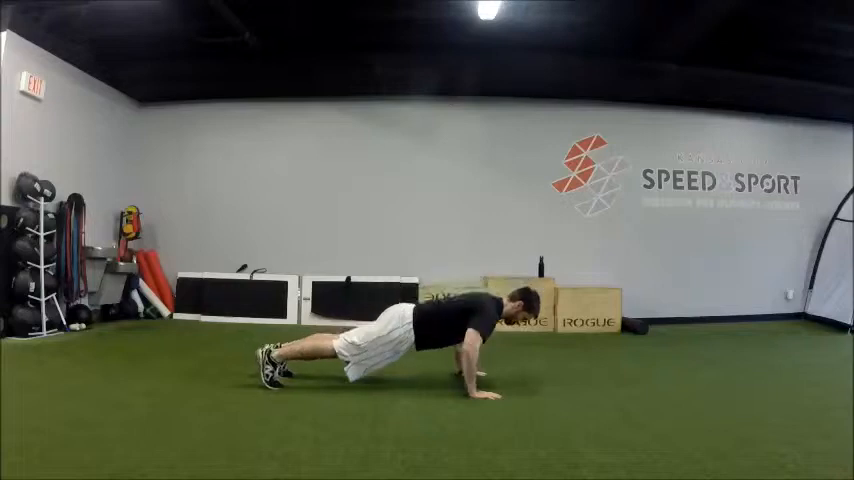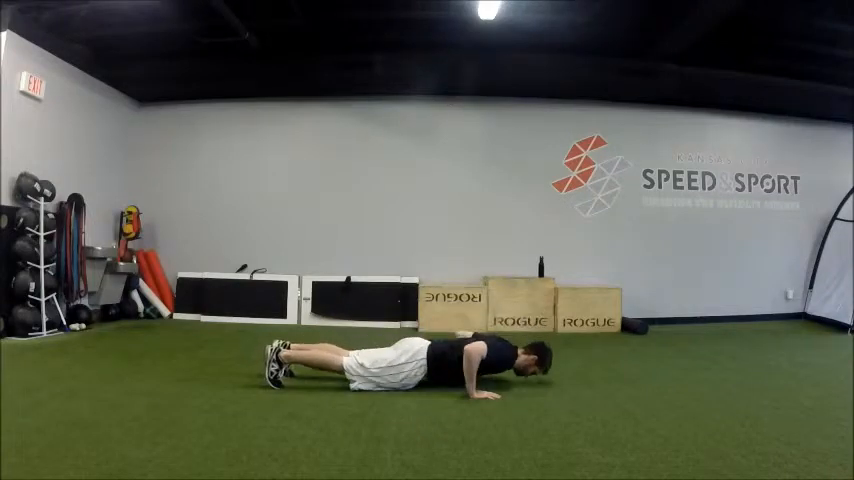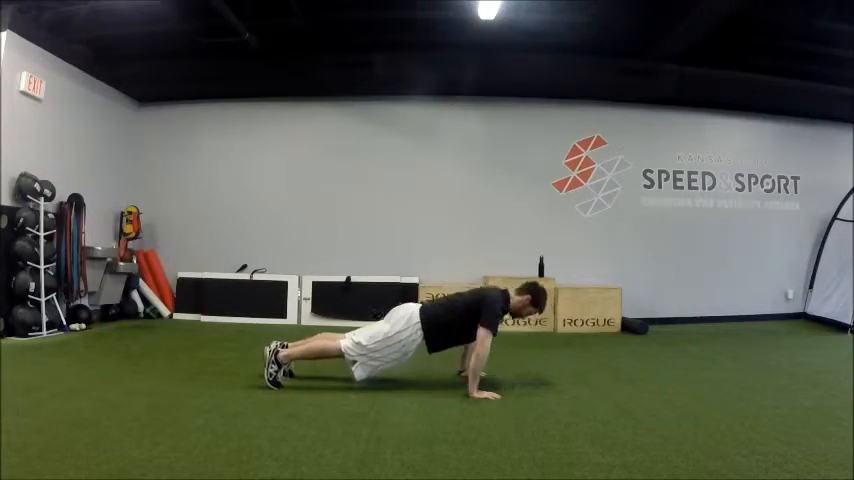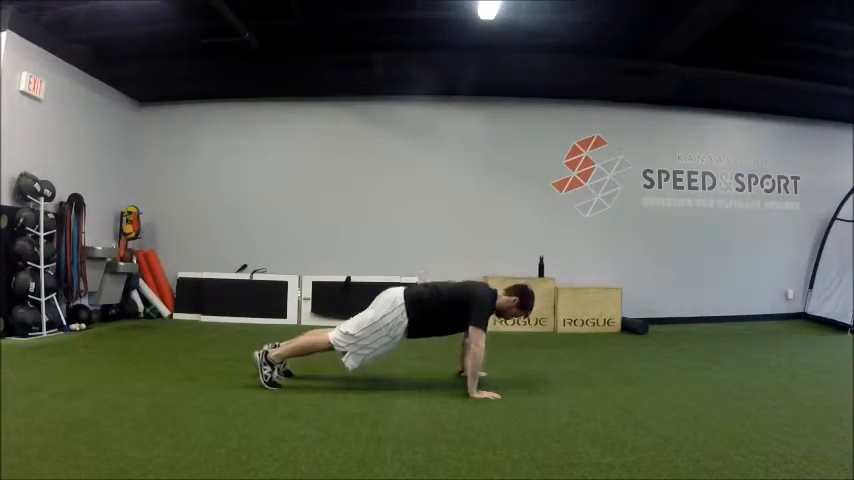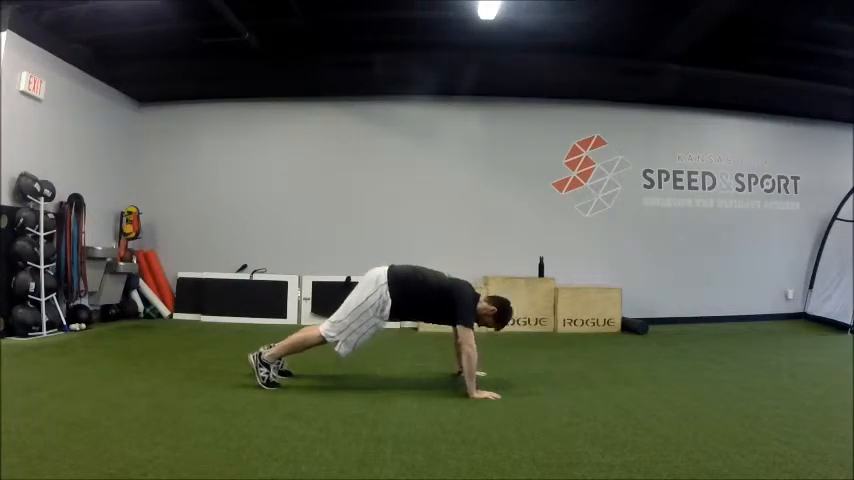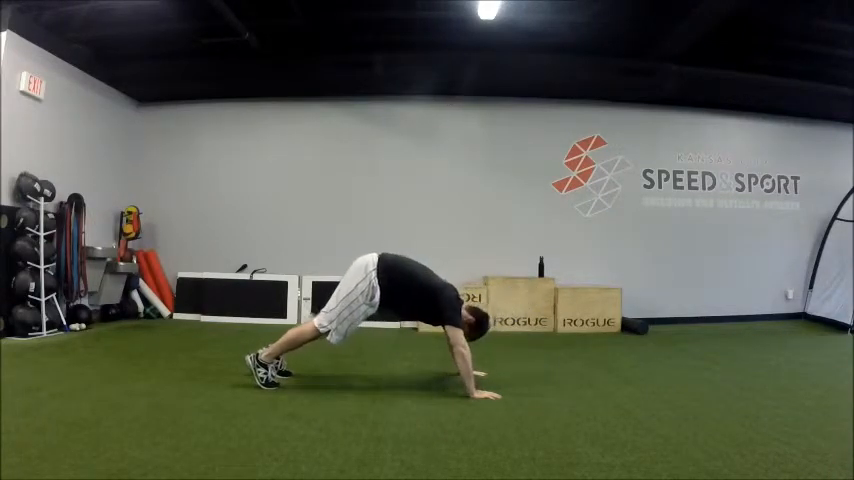
dt=0.5s
person 1, frame 1
left shoulder: (487, 304)
right shoulder: (490, 311)
left elbow: (458, 325)
right elbow: (470, 348)
left wrist: (463, 368)
right wrist: (472, 390)
left hip: (406, 319)
right hip: (405, 327)
left knee: (340, 344)
right knee: (340, 349)
left ankle: (278, 349)
right ankle: (275, 355)
person 1, frame 2
left shoulder: (500, 346)
right shoulder: (506, 353)
left elbow: (462, 334)
right elbow: (471, 350)
left wrist: (469, 373)
right wrist: (473, 391)
left hip: (418, 350)
right hip: (418, 363)
left knee: (347, 356)
right knee: (347, 365)
left ankle: (286, 348)
right ankle: (283, 355)
person 1, frame 3
left shoulder: (493, 297)
right shoulder: (496, 303)
left elbow: (470, 333)
right elbow: (482, 346)
left wrist: (466, 368)
right wrist: (474, 390)
left hip: (413, 317)
right hip: (414, 327)
left knee: (347, 341)
right knee: (347, 349)
left ankle: (284, 348)
right ankle: (281, 357)
person 1, frame 4
left shoulder: (480, 295)
right shoulder: (484, 299)
left elbow: (467, 337)
right elbow: (477, 345)
left wrist: (465, 369)
right wrist: (474, 390)
left hip: (401, 305)
right hip: (400, 311)
left knee: (339, 336)
right knee: (338, 340)
left ankle: (277, 349)
right ankle: (273, 357)
person 1, frame 5
left shoulder: (461, 298)
right shoulder: (466, 299)
left elbow: (459, 339)
right elbow: (468, 345)
left wrist: (463, 369)
right wrist: (473, 390)
left hip: (385, 286)
right hip: (383, 290)
left knee: (331, 329)
right knee: (330, 333)
left ankle: (273, 352)
right ankle: (266, 358)
person 1, frame 6
left shoulder: (446, 301)
right shoulder: (449, 301)
left elbow: (454, 345)
right elbow: (460, 347)
left wrist: (465, 370)
right wrist: (473, 391)
left hip: (375, 274)
right hip: (372, 276)
left knee: (324, 325)
right knee: (325, 325)
left ankle: (272, 354)
right ankle: (264, 359)
